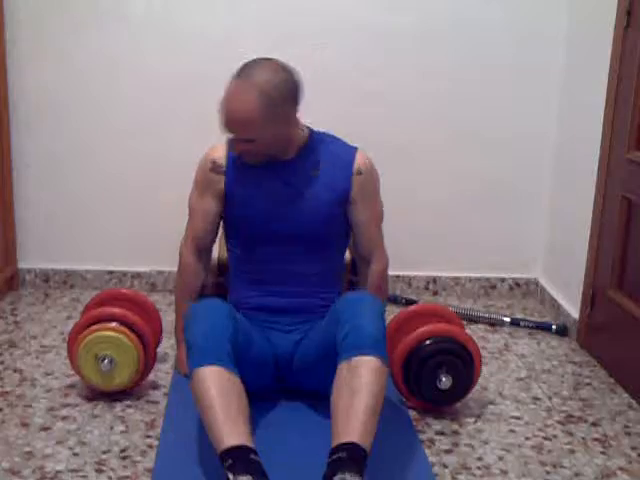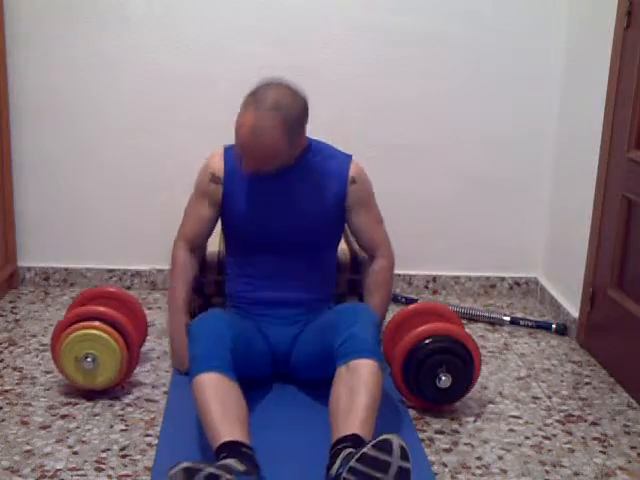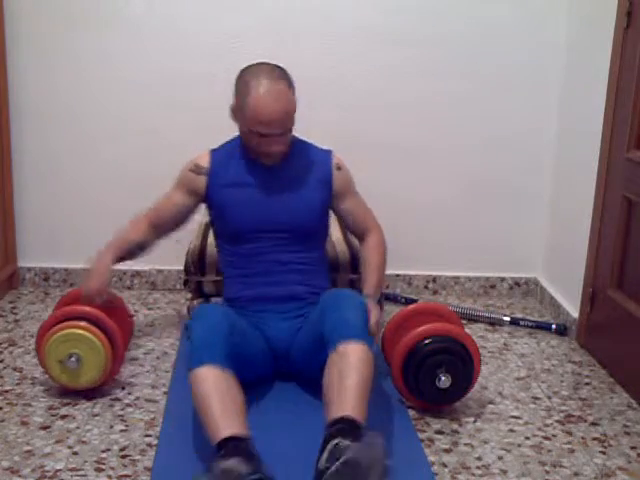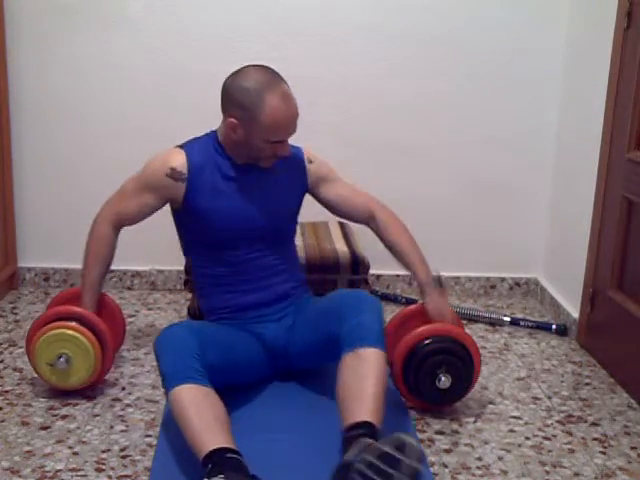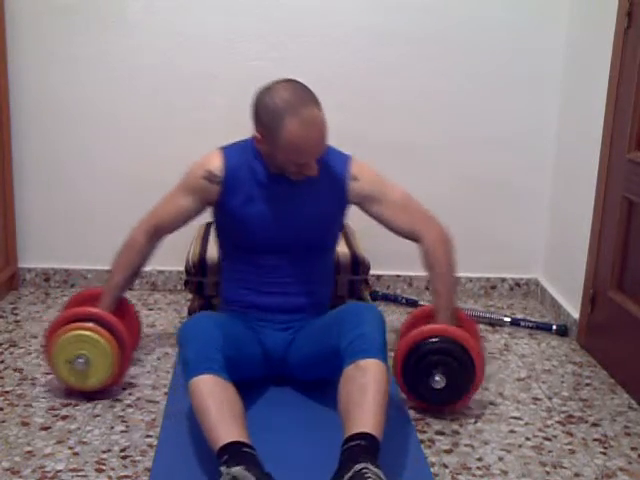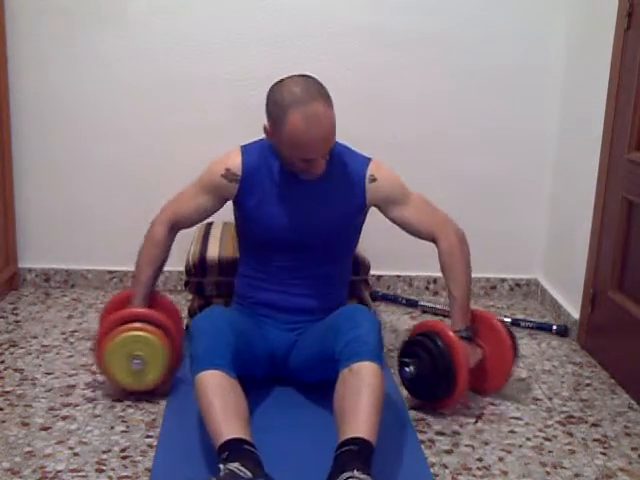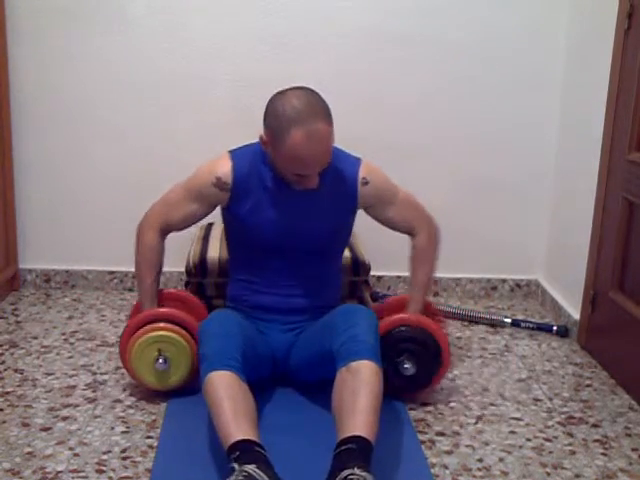
dt=0.5s
person 1, frame 1
left shoulder: (353, 167)
right shoulder: (220, 165)
left elbow: (373, 262)
right elbow: (194, 252)
left wrist: (367, 342)
right wrist: (183, 340)
left hip: (319, 342)
right hip: (249, 340)
left knee: (362, 307)
right knee: (207, 316)
person 1, frame 2
left shoulder: (345, 175)
right shoulder: (219, 169)
left elbow: (381, 257)
right elbow: (187, 247)
left wrist: (367, 332)
right wrist: (179, 328)
left hip: (315, 330)
right hip: (246, 328)
left knee: (356, 319)
right knee: (209, 327)
person 1, frame 3
left shoulder: (327, 167)
right shoulder: (208, 169)
left elbow: (370, 233)
right elbow: (150, 224)
left wrist: (369, 299)
right wrist: (108, 256)
left hip: (310, 328)
right hip: (245, 331)
left knee: (344, 304)
right knee: (208, 319)
person 1, frame 4
left shoulder: (302, 164)
right shoulder: (181, 168)
left elbow: (375, 214)
right elbow: (109, 221)
left wrist: (429, 286)
right wrist: (88, 308)
left hip: (299, 319)
right hip: (233, 334)
left knee: (361, 306)
right knee: (174, 342)
person 1, frame 5
left shoulder: (346, 173)
right shoulder: (220, 171)
left elbow: (431, 234)
right elbow: (149, 232)
left wrist: (444, 325)
right wrist: (104, 309)
left hip: (311, 334)
right hip: (243, 331)
left knee: (364, 319)
right knee: (199, 330)
person 1, frame 6
left shoulder: (365, 175)
right shoulder: (238, 169)
left elbow: (449, 236)
right elbow: (165, 224)
left wrist: (459, 326)
right wrist: (138, 307)
left hip: (321, 335)
right hip: (253, 328)
left knee: (361, 322)
right knee: (210, 325)
person 1, frame 7
left shoulder: (357, 177)
right shoulder: (228, 174)
left elbow: (424, 229)
right elbow: (153, 227)
left wrist: (413, 314)
right wrist: (150, 314)
left hip: (316, 335)
right hip: (249, 331)
left knee: (358, 321)
right knee: (218, 327)
